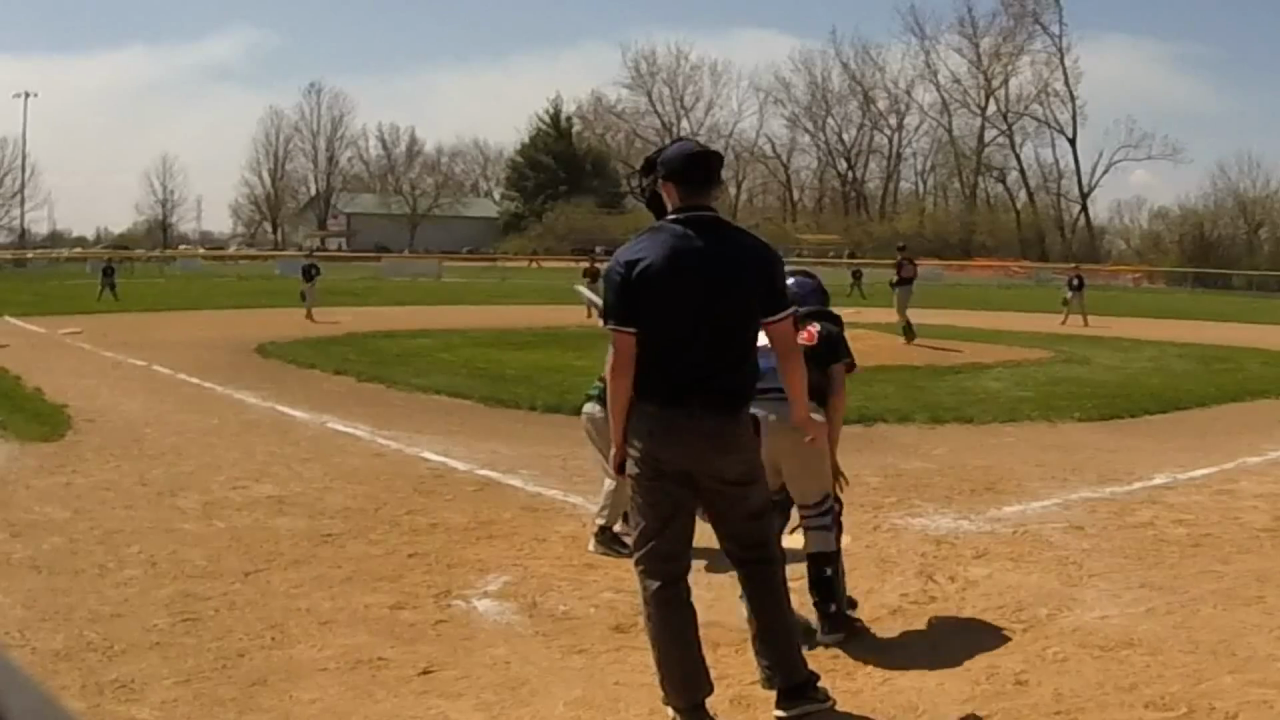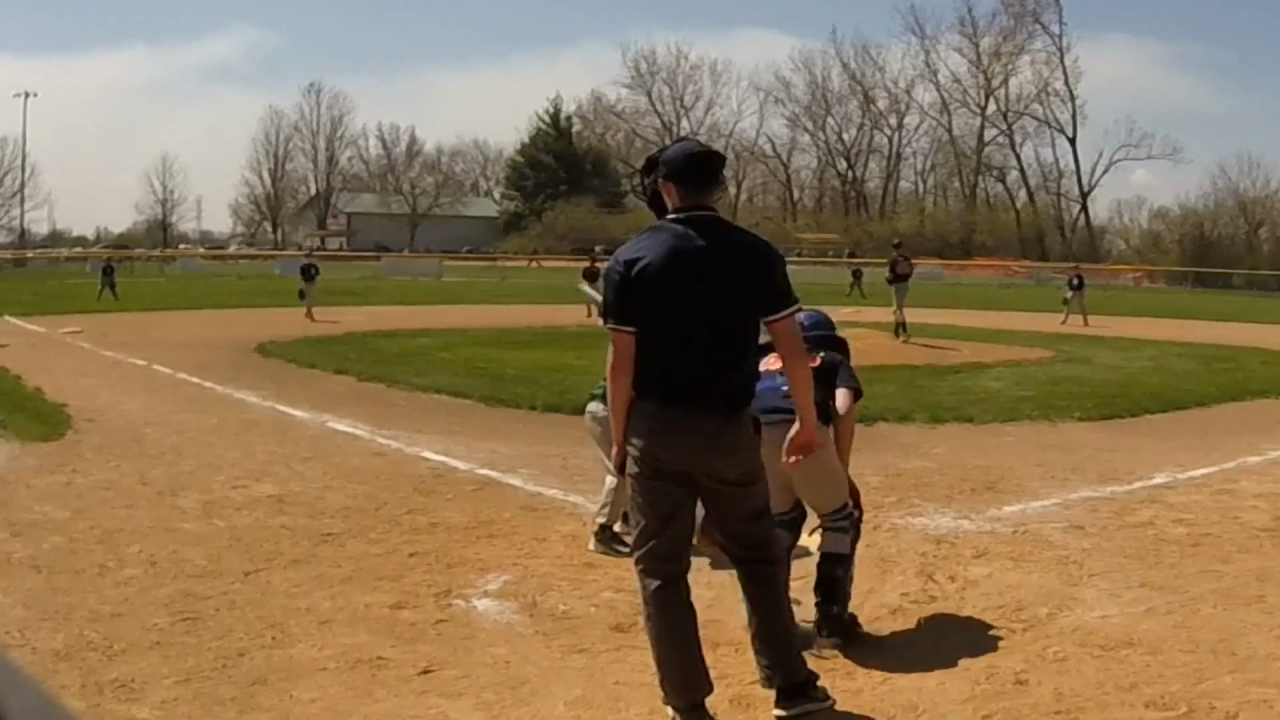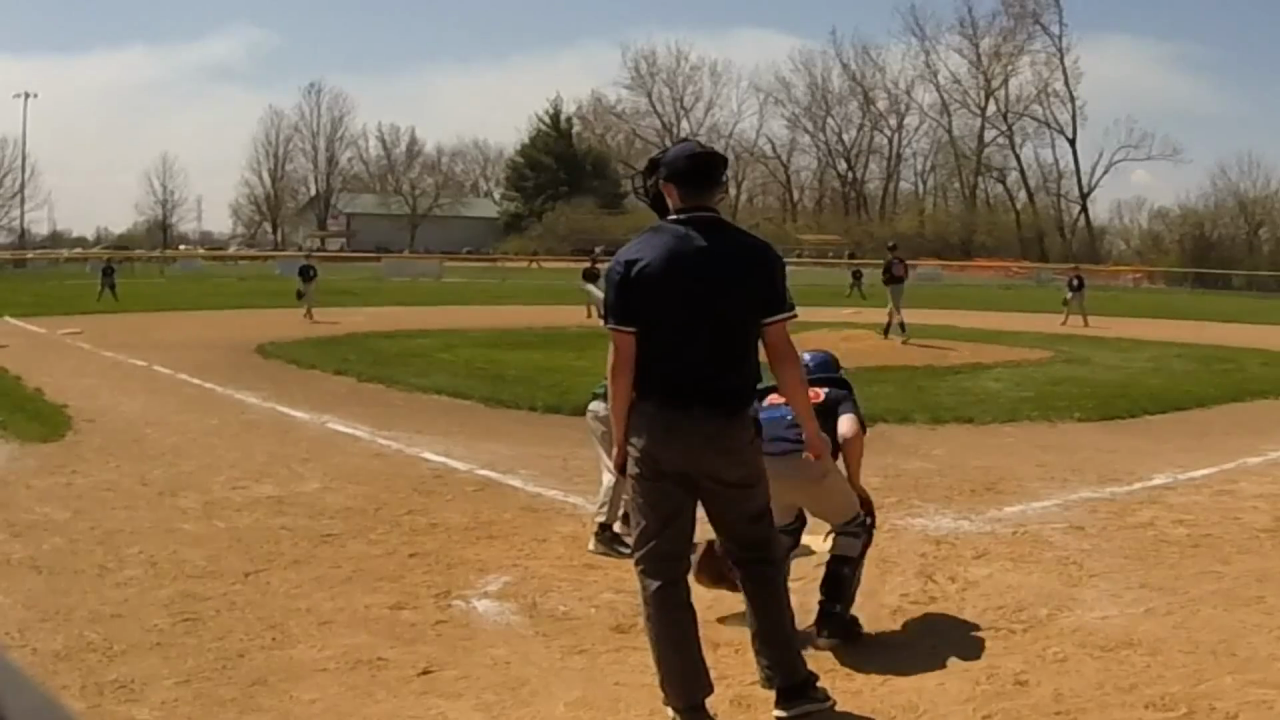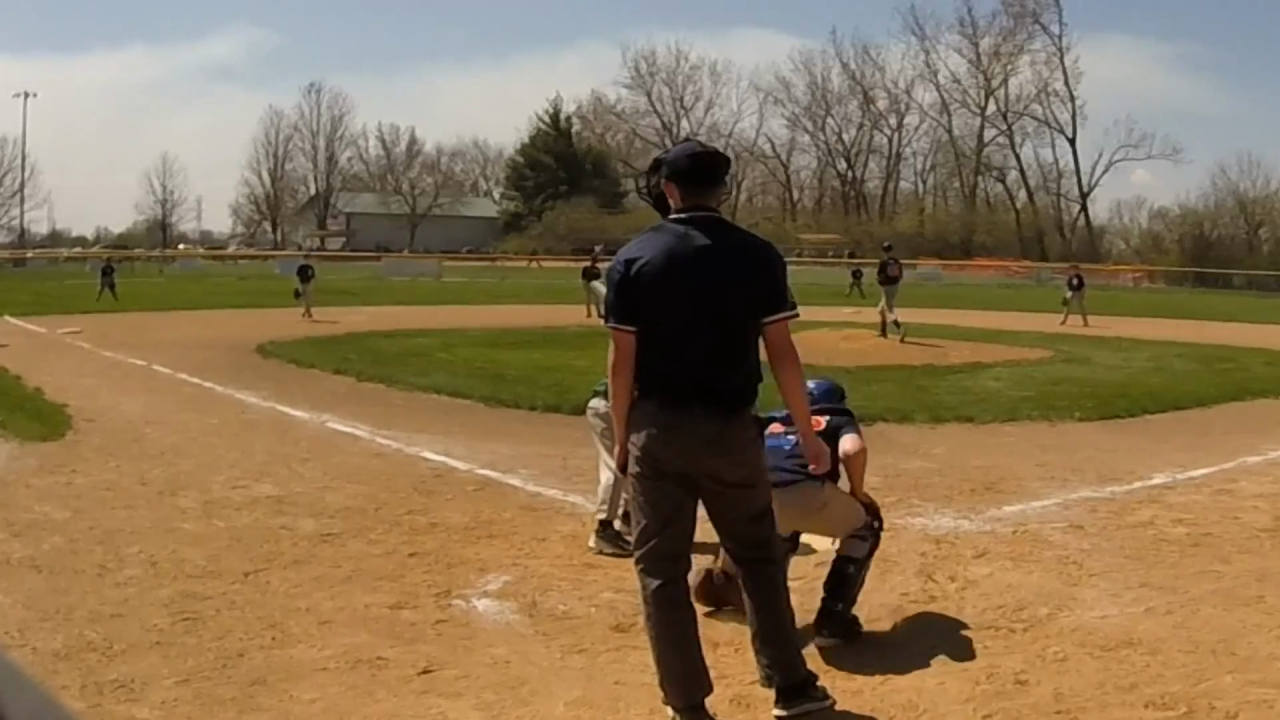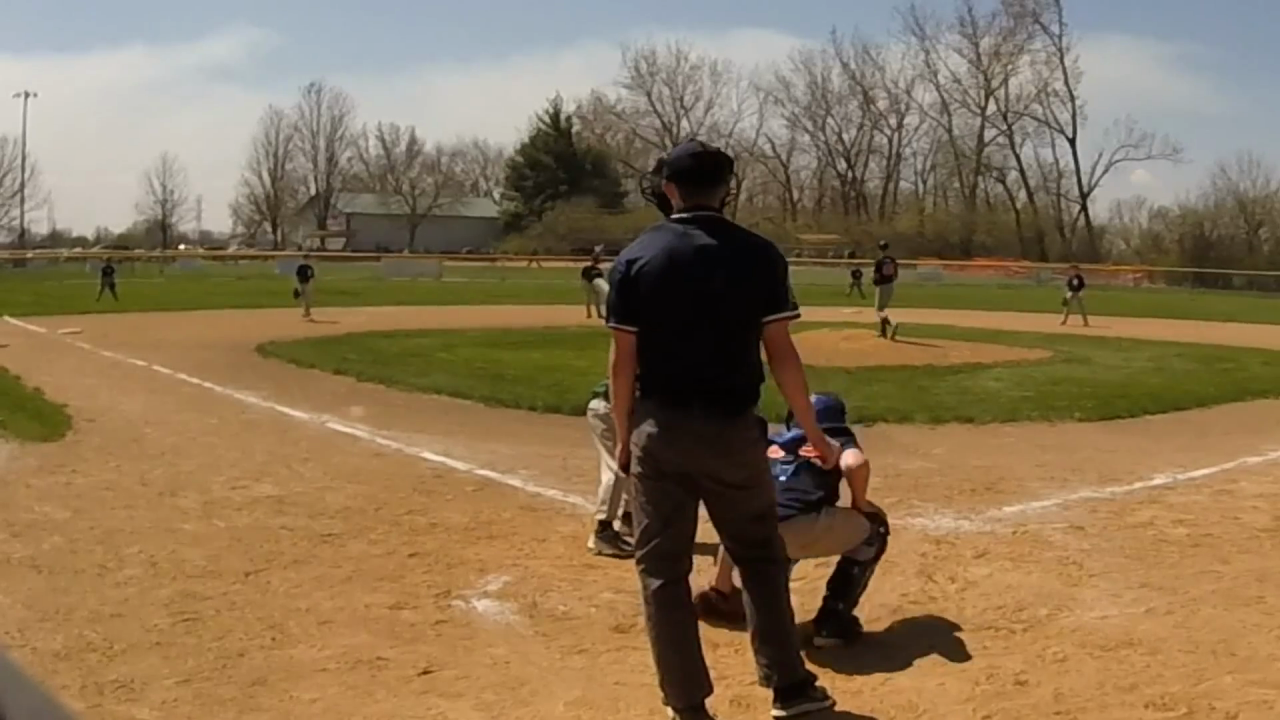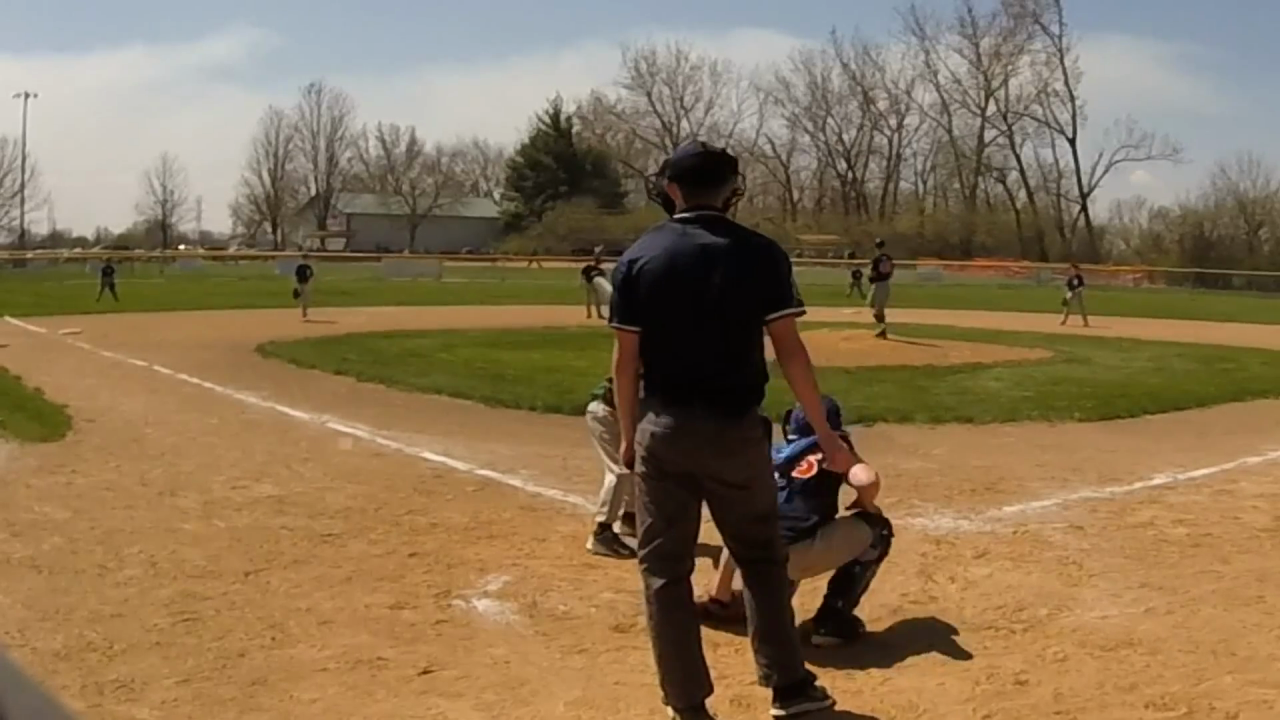
dt=0.1s
person 1, frame 1
left shoulder: (632, 259)
right shoulder: (755, 253)
left elbow: (622, 363)
right elbow: (787, 347)
left wrist: (618, 438)
right wrist: (803, 415)
left hip: (657, 430)
right hip: (729, 429)
left knee: (661, 570)
right knee: (758, 557)
person 1, frame 2
left shoulder: (632, 258)
right shoulder: (756, 253)
left elbow: (622, 362)
right elbow: (789, 348)
left wrist: (620, 437)
right wrist: (809, 421)
left hip: (657, 430)
right hip: (730, 429)
left knee: (661, 569)
right knee: (759, 557)
person 1, frame 3
left shoulder: (633, 259)
right shoulder: (756, 255)
left elbow: (622, 363)
right elbow: (781, 351)
left wrist: (621, 437)
right wrist: (808, 427)
left hip: (657, 430)
right hip: (730, 429)
left knee: (661, 571)
right knee: (759, 558)
person 1, frame 4
left shoulder: (634, 258)
right shoulder: (757, 254)
left elbow: (622, 361)
right elbow: (781, 352)
left wrist: (623, 436)
right wrist: (806, 433)
left hip: (659, 429)
right hip: (731, 429)
left knee: (661, 569)
right knee: (759, 558)
person 1, frame 5
left shoulder: (635, 257)
right shoulder: (757, 254)
left elbow: (623, 361)
right elbow: (780, 352)
left wrist: (625, 435)
right wrist: (811, 431)
left hip: (660, 430)
right hip: (732, 428)
left knee: (662, 569)
right knee: (762, 557)
person 1, frame 6
left shoulder: (638, 257)
right shoulder: (760, 253)
left elbow: (626, 361)
right elbow: (788, 349)
left wrist: (629, 434)
right wrist: (823, 432)
left hip: (664, 428)
right hip: (736, 428)
left knee: (665, 569)
right knee: (762, 558)
person 2, frame 1
right shoulder: (827, 331)
right elbow: (837, 388)
right wrist: (831, 452)
right hip: (790, 419)
left knee: (769, 506)
right knee: (820, 512)
right ankle: (831, 616)
person 2, frame 2
left shoulder: (763, 357)
right shoulder: (832, 360)
right elbow: (842, 409)
right wrist: (842, 469)
left knee: (778, 518)
right knee: (840, 517)
right ankle: (831, 622)
person 2, frame 3
left shoulder: (770, 396)
right shoulder: (840, 394)
right elbow: (849, 435)
right wrist: (855, 483)
left hip: (761, 463)
right hip: (799, 462)
left knee: (785, 527)
right knee: (855, 523)
right ankle: (833, 622)
person 2, frame 4
left shoulder: (772, 424)
right shoulder: (839, 421)
right elbow: (853, 449)
right wrist: (858, 492)
right hip: (799, 492)
left knee: (782, 533)
right knee: (866, 525)
right ankle: (834, 620)
person 2, frame 5
left shoulder: (770, 446)
right shoulder: (838, 440)
right elbow: (854, 463)
left wrist: (720, 587)
right wrist: (860, 503)
right hip: (800, 521)
right knee: (873, 529)
right ankle: (834, 621)
person 2, frame 6
left shoulder: (770, 457)
right elbow: (868, 481)
left wrist: (720, 594)
right wrist: (865, 503)
right hip: (795, 552)
right knee: (876, 531)
right ankle: (832, 621)
